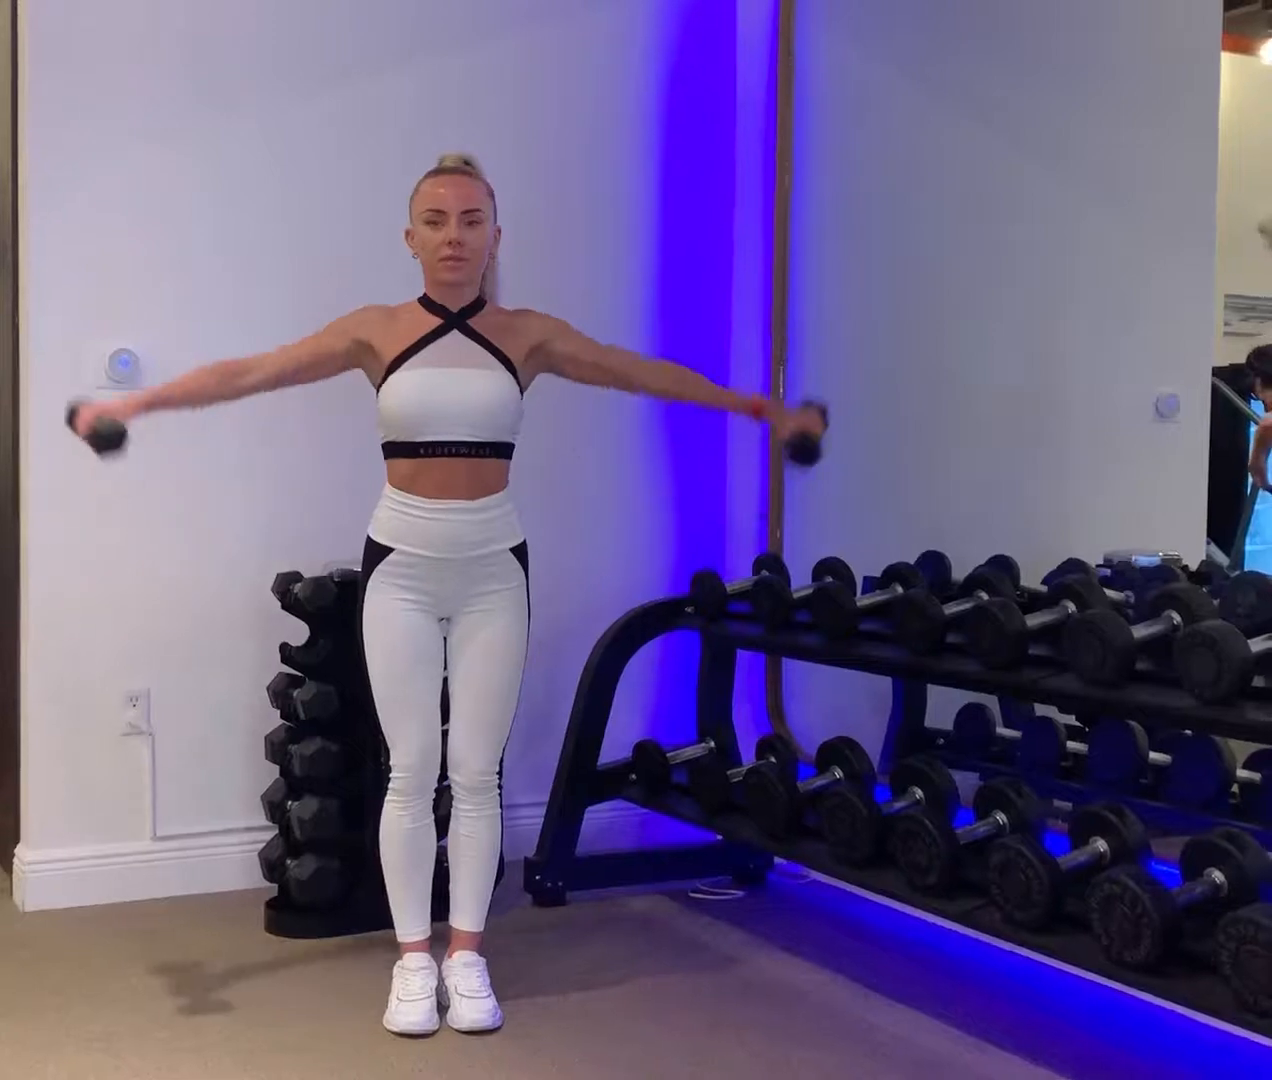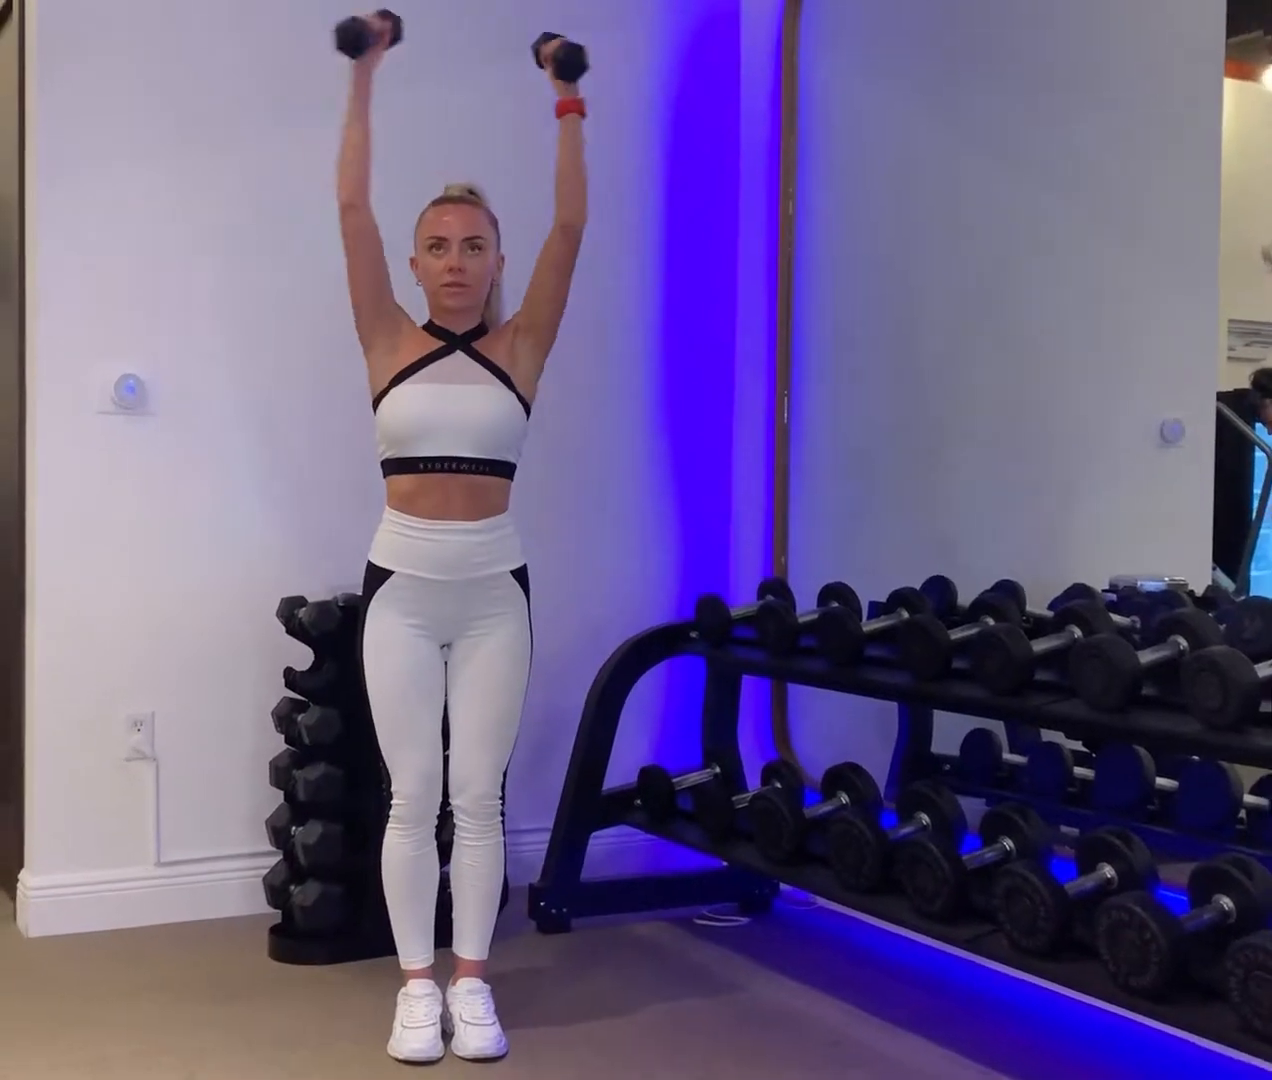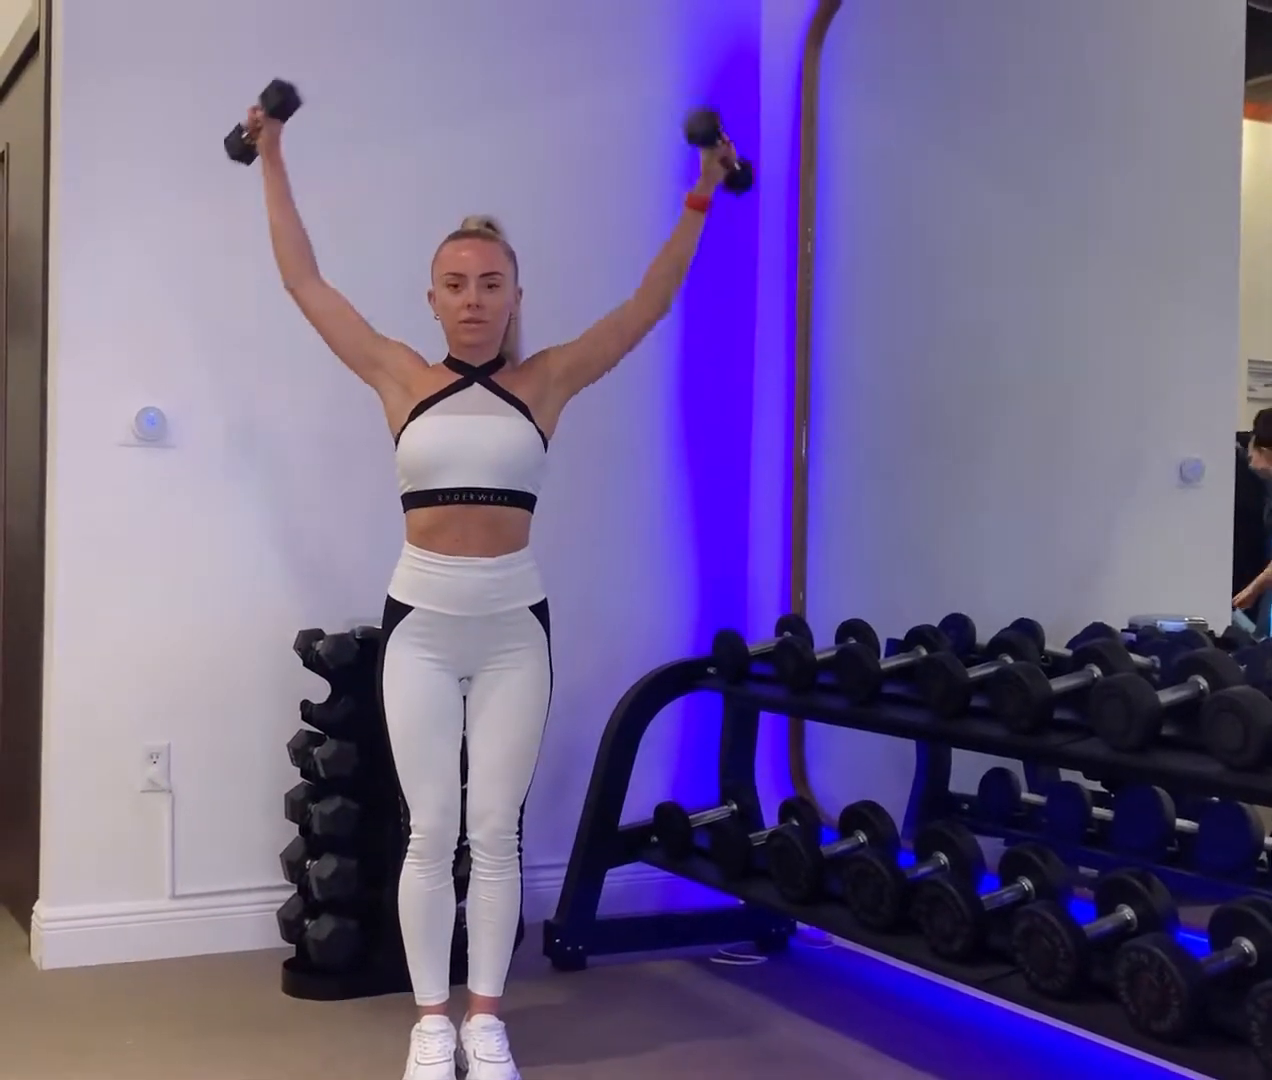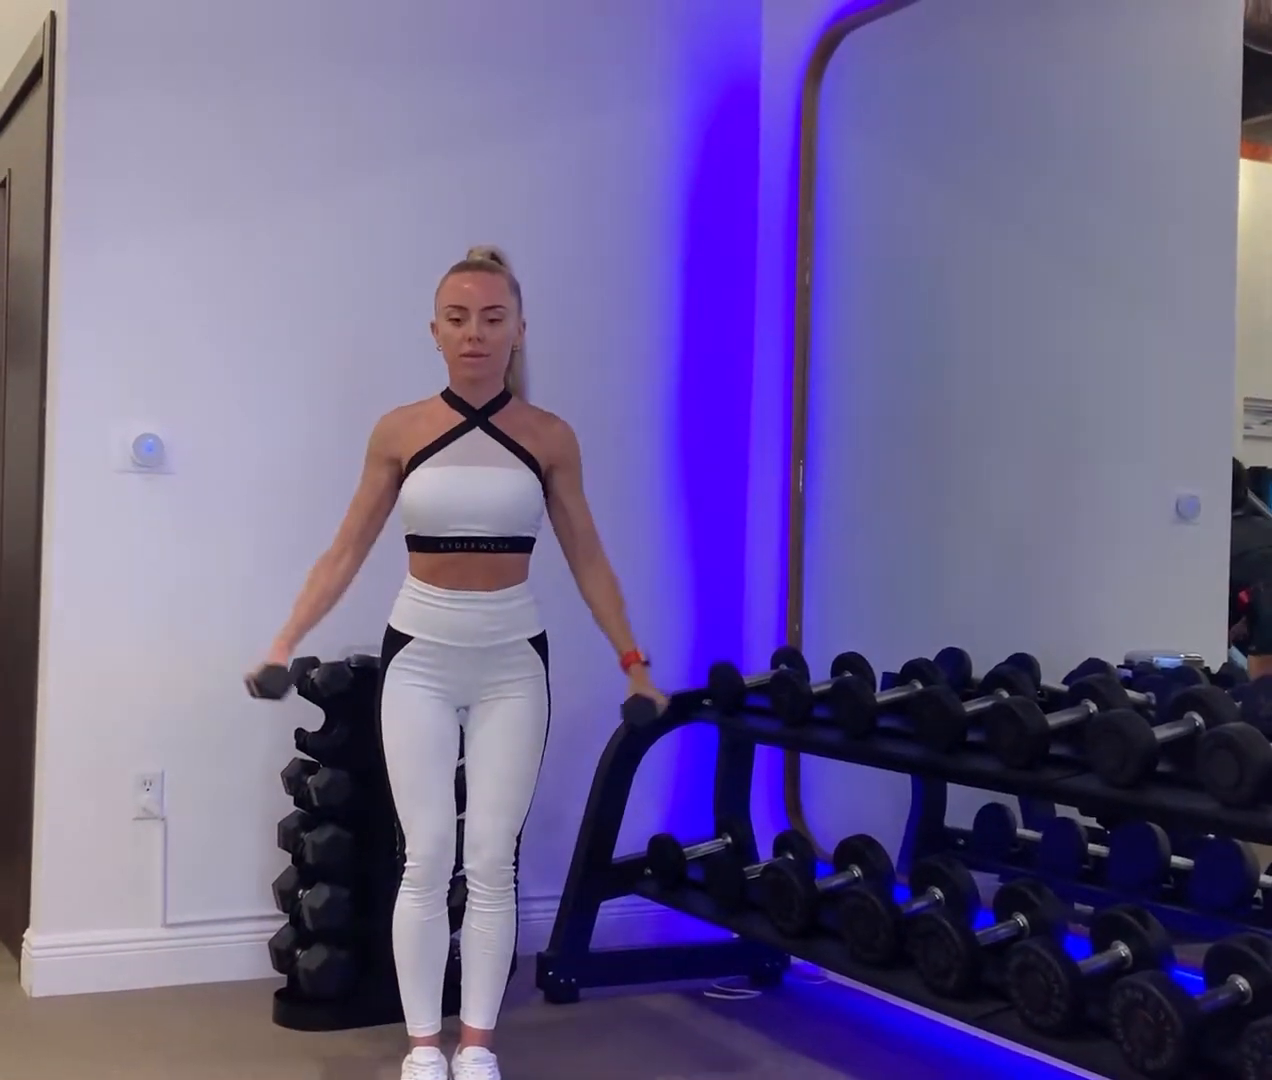
dt=1s
person 1, frame 1
left shoulder: (528, 332)
right shoulder: (376, 329)
left elbow: (645, 375)
right elbow: (252, 373)
left wrist: (761, 408)
right wrist: (136, 404)
left hip: (492, 568)
right hip: (401, 565)
left knee: (476, 771)
right knee: (411, 770)
left ankle: (466, 953)
right ankle: (413, 955)
person 1, frame 2
left shoulder: (520, 349)
right shoulder: (388, 344)
left elbow: (573, 221)
right elbow: (350, 206)
left wrist: (569, 99)
right wrist: (361, 74)
left hip: (493, 589)
right hip: (401, 586)
left knee: (477, 796)
right knee: (412, 796)
left ankle: (470, 980)
right ankle: (416, 983)
person 1, frame 3
left shoulder: (543, 382)
right shoulder: (400, 377)
left elbow: (652, 300)
right elbow: (303, 279)
left wrist: (700, 196)
right wrist: (271, 161)
left hip: (512, 626)
right hip: (421, 623)
left knee: (495, 832)
right knee: (431, 830)
person 1, frame 4
left shoulder: (550, 436)
right shoulder: (400, 431)
left elbow: (587, 559)
right elbow: (347, 550)
left wrist: (632, 659)
right wrist: (285, 638)
left hip: (512, 662)
right hip: (420, 656)
left knee: (493, 861)
right knee: (426, 857)
